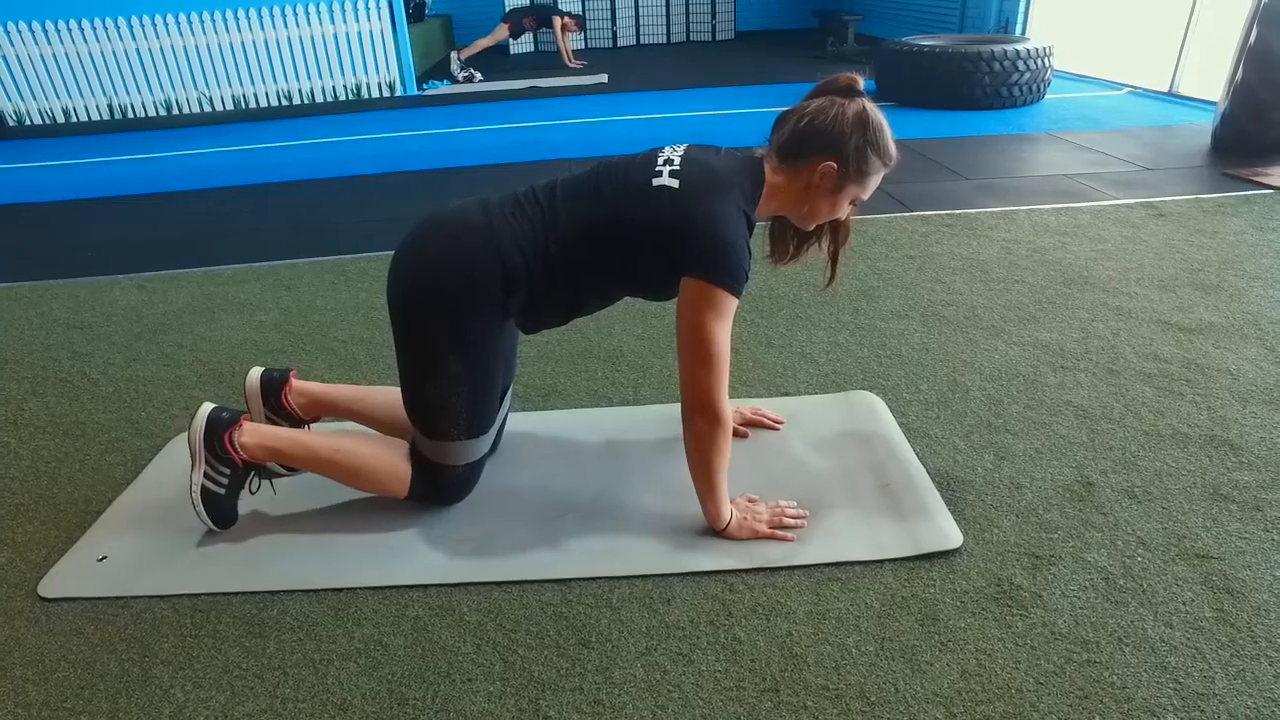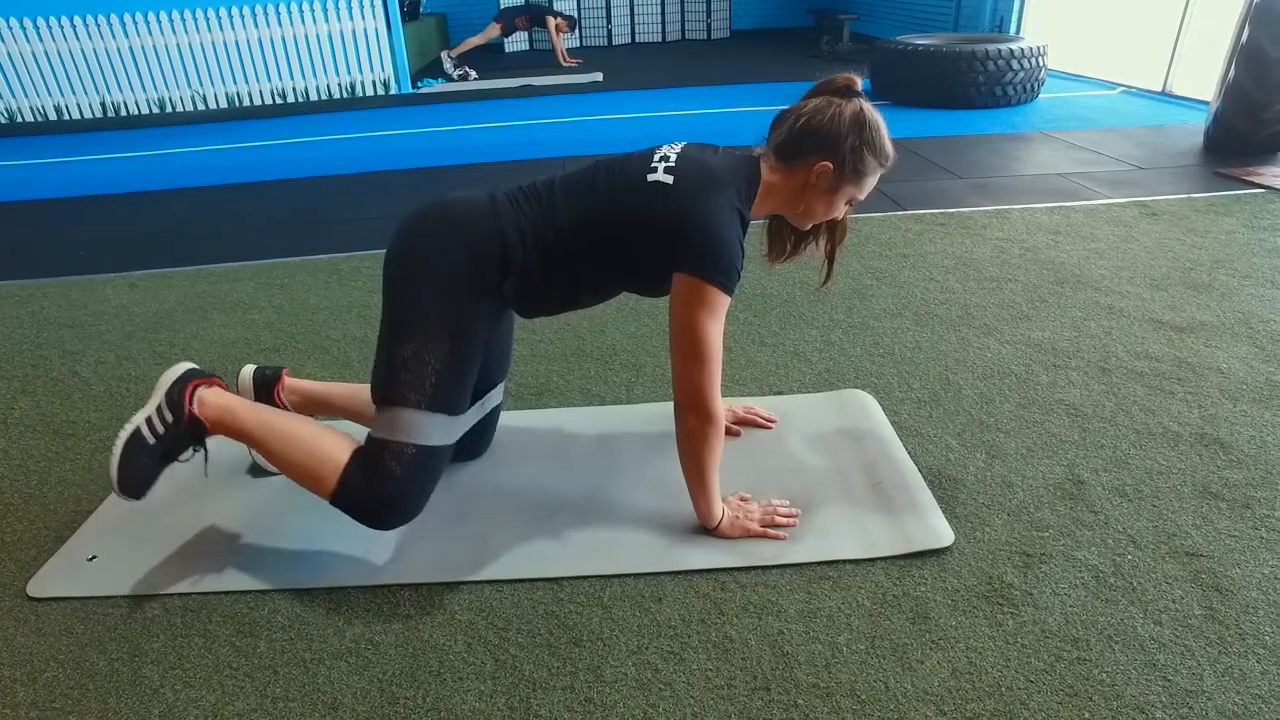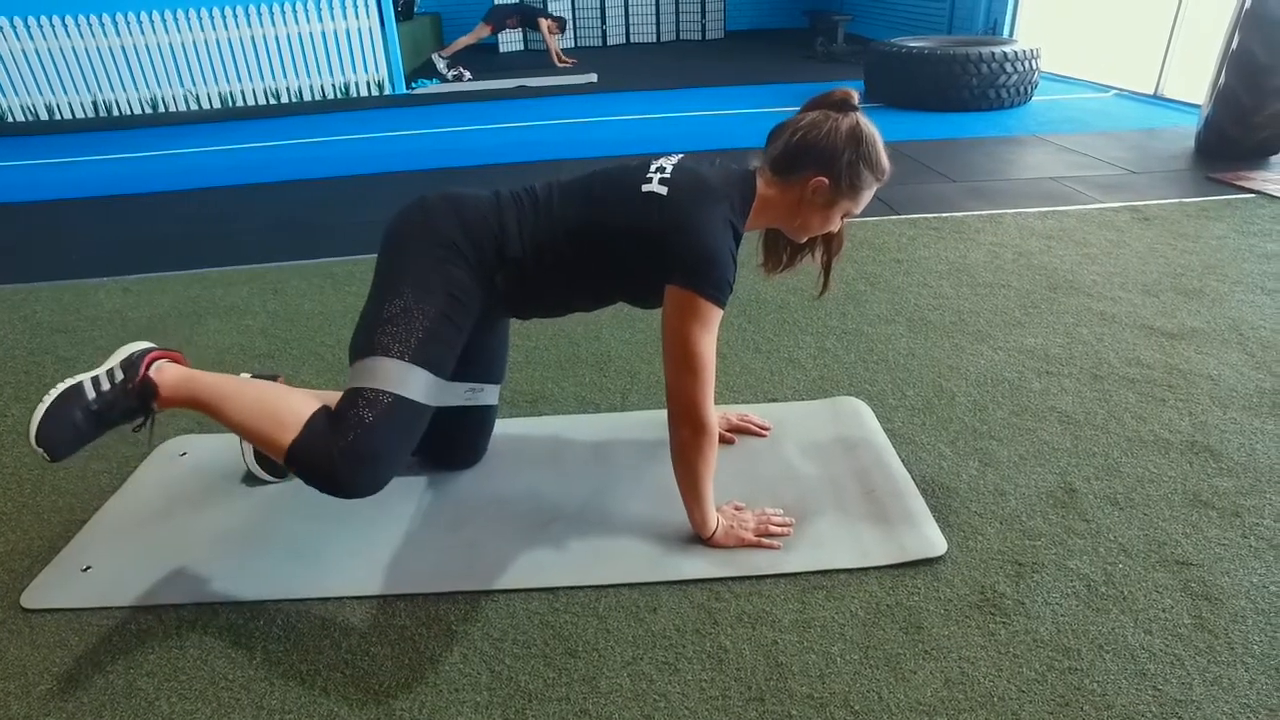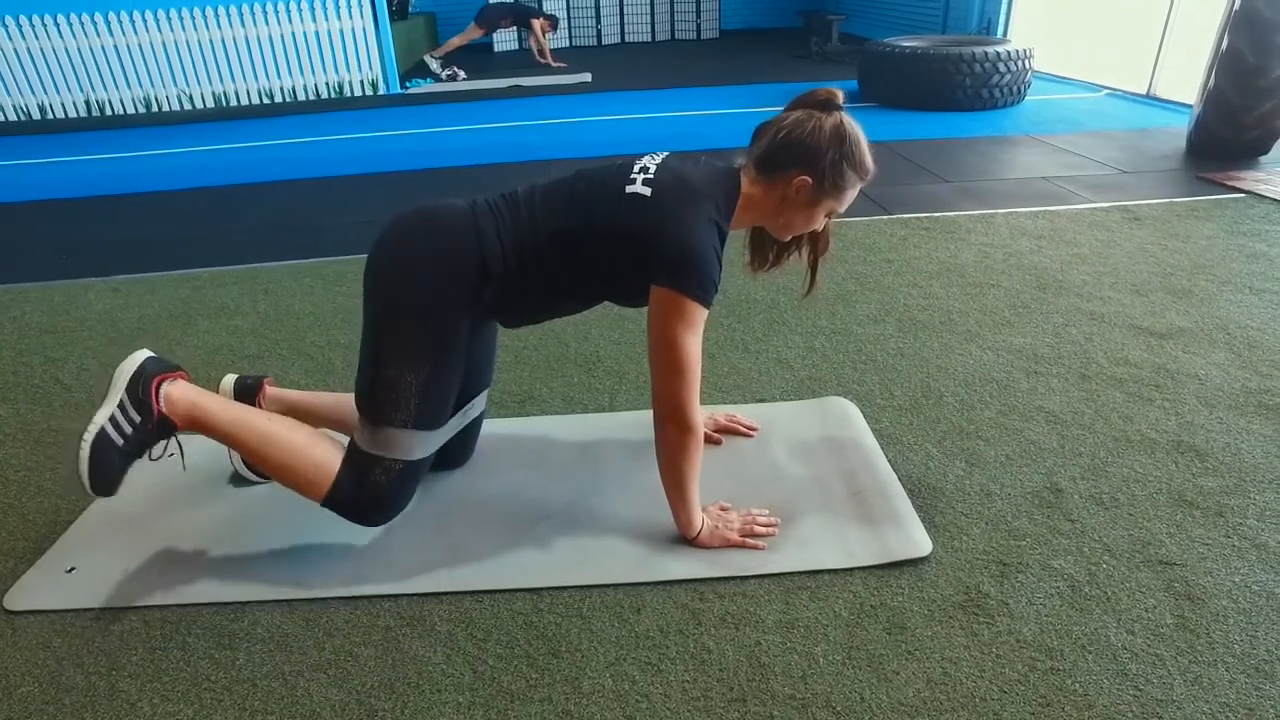
dt=0.5s
person 1, frame 1
left shoulder: (729, 172)
right shoulder: (719, 226)
right elbow: (702, 403)
left wrist: (718, 411)
right wrist: (721, 515)
left hip: (463, 253)
right hip: (457, 282)
left knee: (471, 432)
right knee: (447, 476)
left ankle: (290, 396)
right ankle: (244, 440)
person 1, frame 2
left shoulder: (725, 171)
right shoulder: (713, 224)
right elbow: (694, 401)
left wrist: (712, 408)
right wrist: (713, 513)
left hip: (468, 252)
right hip: (452, 265)
left knee: (466, 437)
right knee: (388, 493)
left ankle: (279, 389)
right ankle: (202, 404)
person 1, frame 3
left shoulder: (724, 185)
right shoulder: (708, 236)
right elbow: (687, 412)
left wrist: (705, 419)
right wrist: (708, 521)
left hip: (468, 251)
right hip: (447, 256)
left knee: (459, 446)
right knee: (354, 458)
left ankle: (274, 395)
right ankle: (156, 379)
person 1, frame 4
left shoulder: (705, 183)
right shoulder: (692, 235)
right elbow: (673, 414)
left wrist: (691, 419)
right wrist: (693, 522)
left hip: (447, 260)
right hip: (433, 278)
left knee: (450, 449)
right knee: (371, 492)
left ankle: (259, 397)
right ankle: (168, 396)
